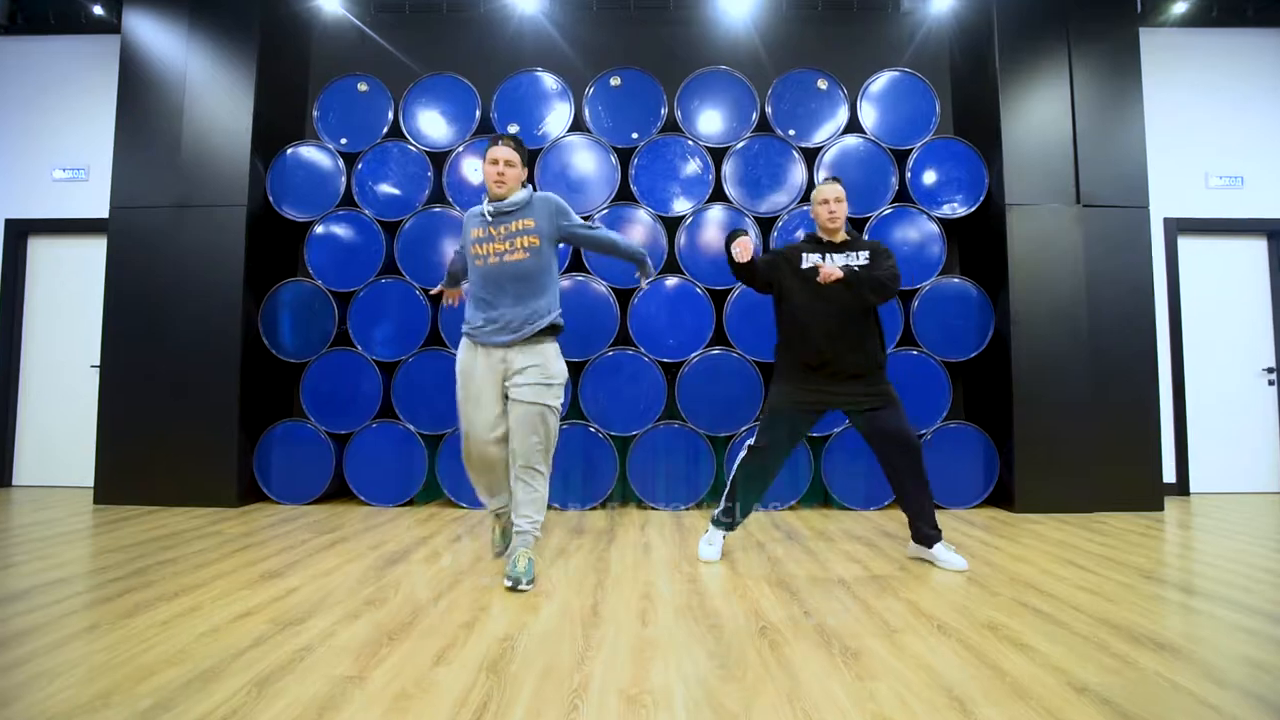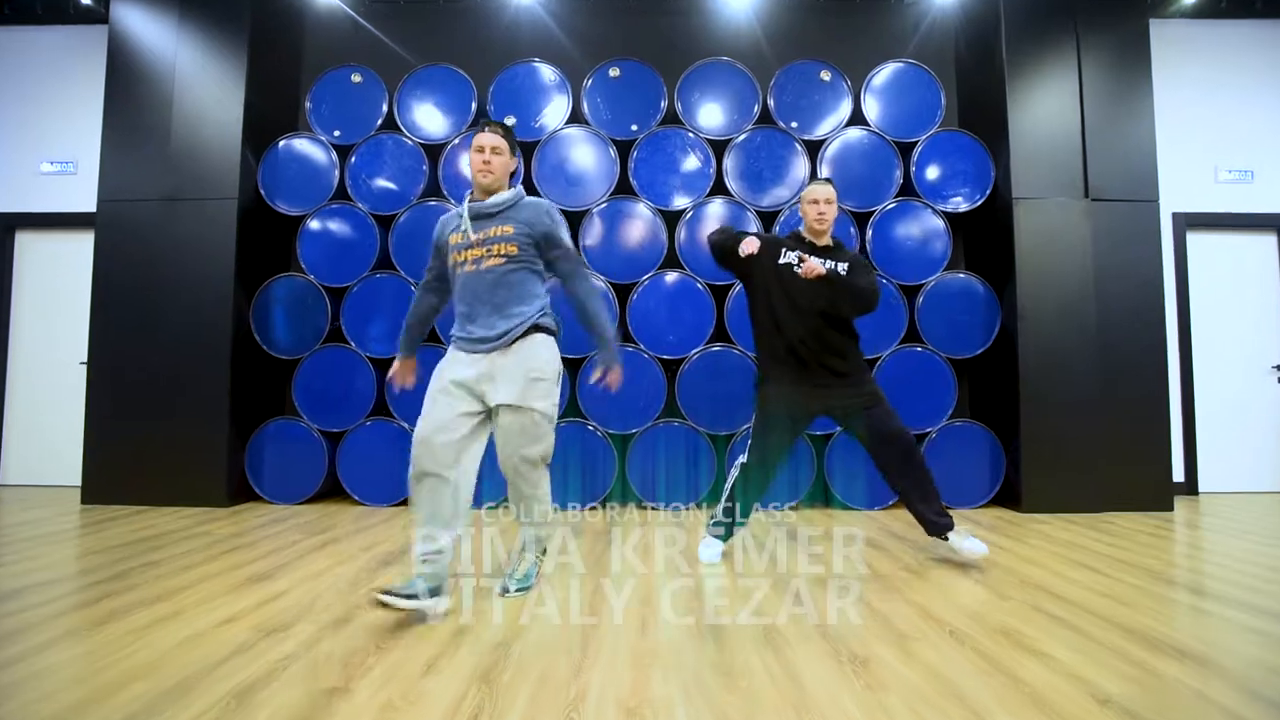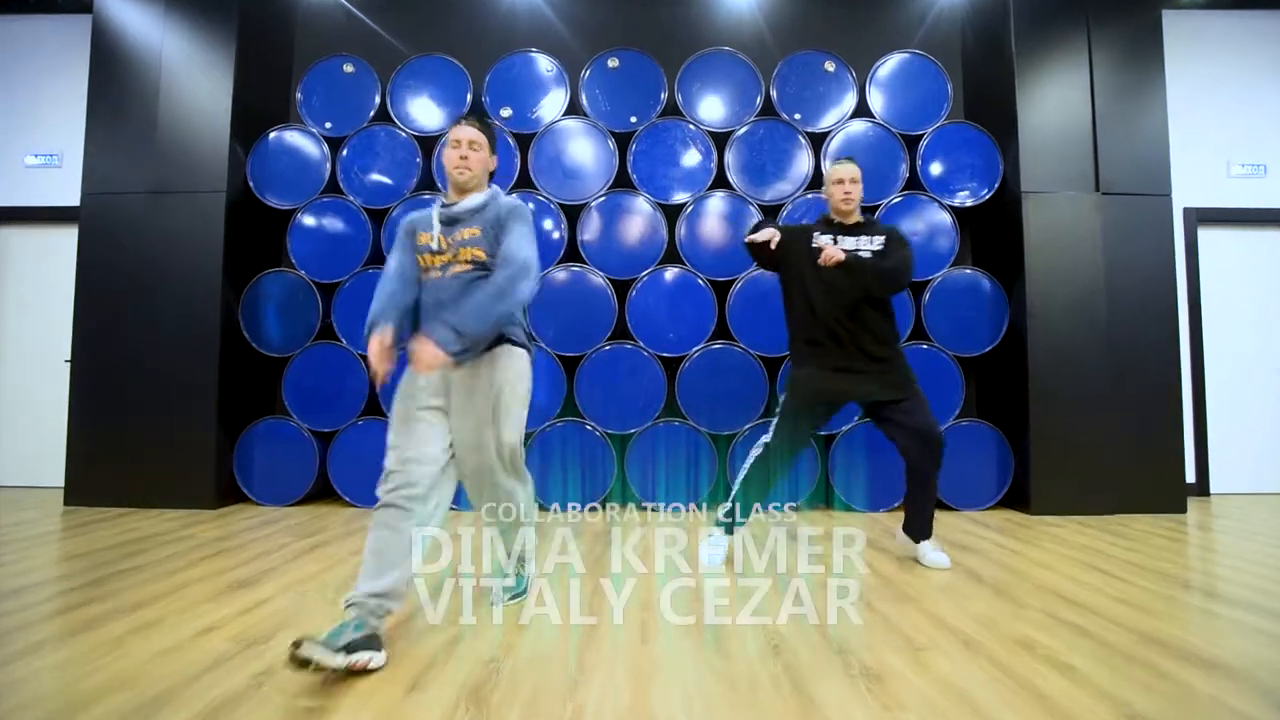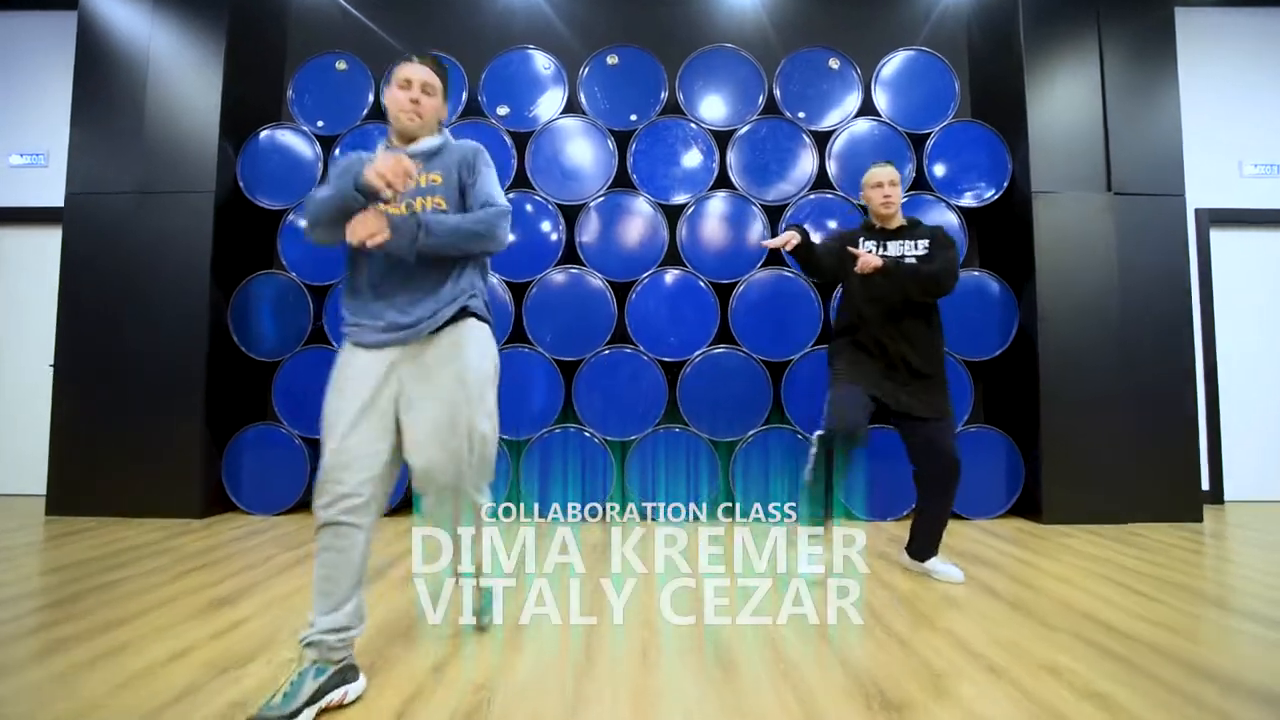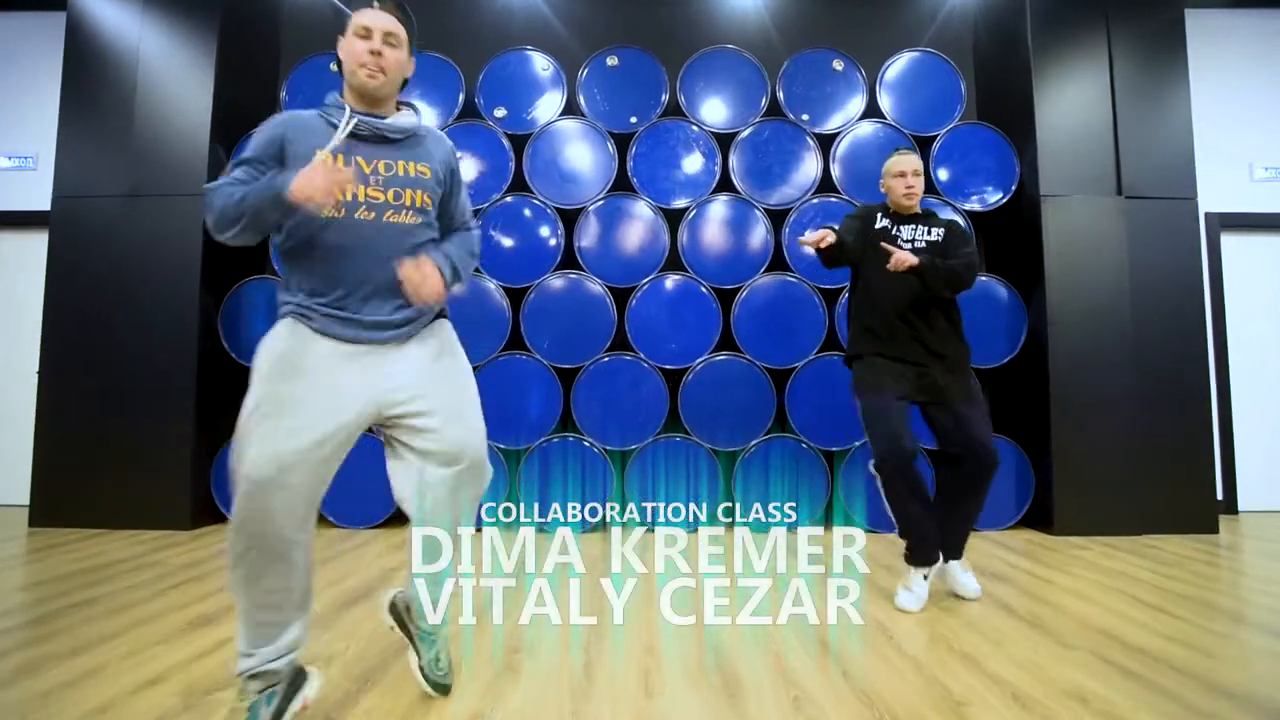
dt=0.2s
person 1, frame 1
left shoulder: (547, 207)
right shoulder: (471, 220)
left elbow: (594, 236)
left wrist: (640, 257)
right wrist: (450, 282)
left hip: (536, 349)
right hip: (479, 349)
left knee: (531, 452)
right knee: (481, 445)
left ankle: (524, 548)
right ankle: (502, 512)
person 1, frame 2
left shoulder: (537, 213)
right shoulder: (447, 225)
left elbow: (577, 280)
right elbow: (433, 289)
left wrist: (607, 348)
right wrist: (407, 348)
left hip: (526, 351)
right hip: (463, 356)
left knee: (524, 461)
right knee: (434, 449)
left ankle: (530, 554)
right ankle: (431, 578)
person 1, frame 3
left shoulder: (510, 213)
right shoulder: (414, 226)
left elbow: (515, 279)
right elbow: (396, 286)
left wrist: (451, 336)
right wrist: (382, 329)
left hip: (493, 363)
right hip: (429, 373)
left knee: (495, 479)
right knee: (406, 486)
left ankle: (517, 562)
right ankle: (362, 626)
person 1, frame 4
left shoulder: (466, 157)
right shoulder: (357, 168)
left elbow: (494, 227)
right elbow: (319, 221)
left wrist: (400, 227)
right wrist: (365, 182)
left hip: (451, 343)
right hip: (366, 350)
left knee: (451, 483)
right knee: (345, 497)
person 1, frame 5
left shoulder: (437, 149)
right shoulder: (293, 130)
left elbow: (465, 235)
right elbow: (223, 213)
left wrist: (440, 266)
right wrist: (286, 192)
left hip: (419, 343)
right hip: (312, 341)
left knee: (459, 468)
right knee: (269, 490)
person 2, frame 1
left shoulder: (873, 252)
right shoulder: (792, 257)
left elbow: (887, 286)
right elbow: (757, 276)
left wrist: (845, 276)
right wrist: (738, 245)
left hip: (862, 377)
right hip: (802, 376)
left knee: (904, 447)
right knee: (764, 448)
left ankle: (927, 539)
right ankle: (721, 525)
person 2, frame 2
left shoulder: (851, 260)
right shoulder: (769, 252)
left elbow: (865, 300)
right elbow: (718, 244)
left wrist: (826, 277)
right wrist: (745, 241)
left hip: (844, 377)
right hip: (786, 380)
left knee: (897, 444)
right knee: (760, 457)
left ankle: (943, 528)
right ankle: (720, 529)
person 2, frame 3
left shoulder: (888, 238)
right shoulder: (802, 238)
left elbow: (896, 279)
right elbow: (764, 253)
left wrist: (846, 262)
right wrist: (767, 232)
left hip: (880, 363)
right hip: (818, 365)
left knee: (926, 441)
right knee: (778, 446)
left ankle: (918, 534)
right ankle: (725, 526)
person 2, frame 4
left shoulder: (935, 240)
right shoulder: (851, 242)
left elbow: (939, 282)
right elbow: (817, 264)
left wrist: (885, 267)
right wrist: (797, 238)
left hip: (918, 373)
right hip: (858, 363)
left knee: (941, 464)
right knee: (840, 431)
left ankle: (922, 552)
person 2, frame 5
left shoulder: (950, 231)
right shoulder: (868, 220)
left elbow: (963, 275)
right elbow: (846, 252)
left wrist: (918, 264)
right wrist: (830, 240)
left hip: (942, 361)
right hip: (881, 360)
left knee: (978, 454)
right knee: (894, 452)
left ankle: (949, 554)
right ankle: (920, 560)
